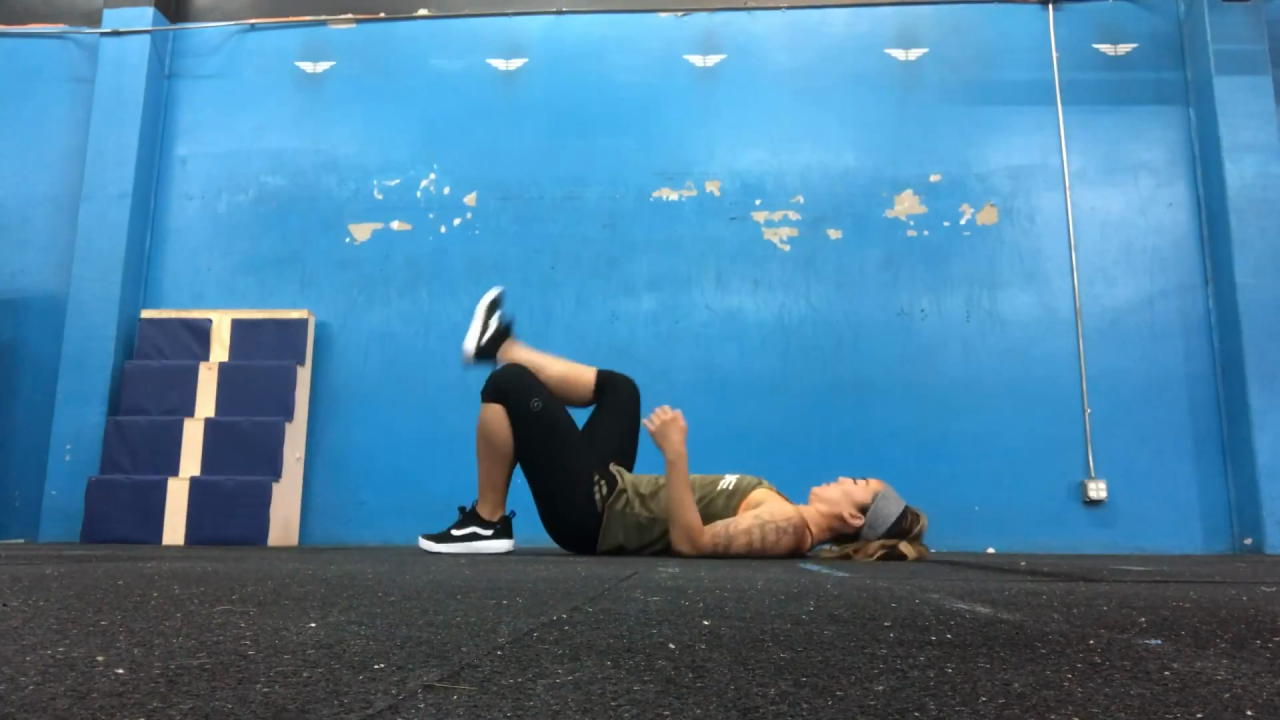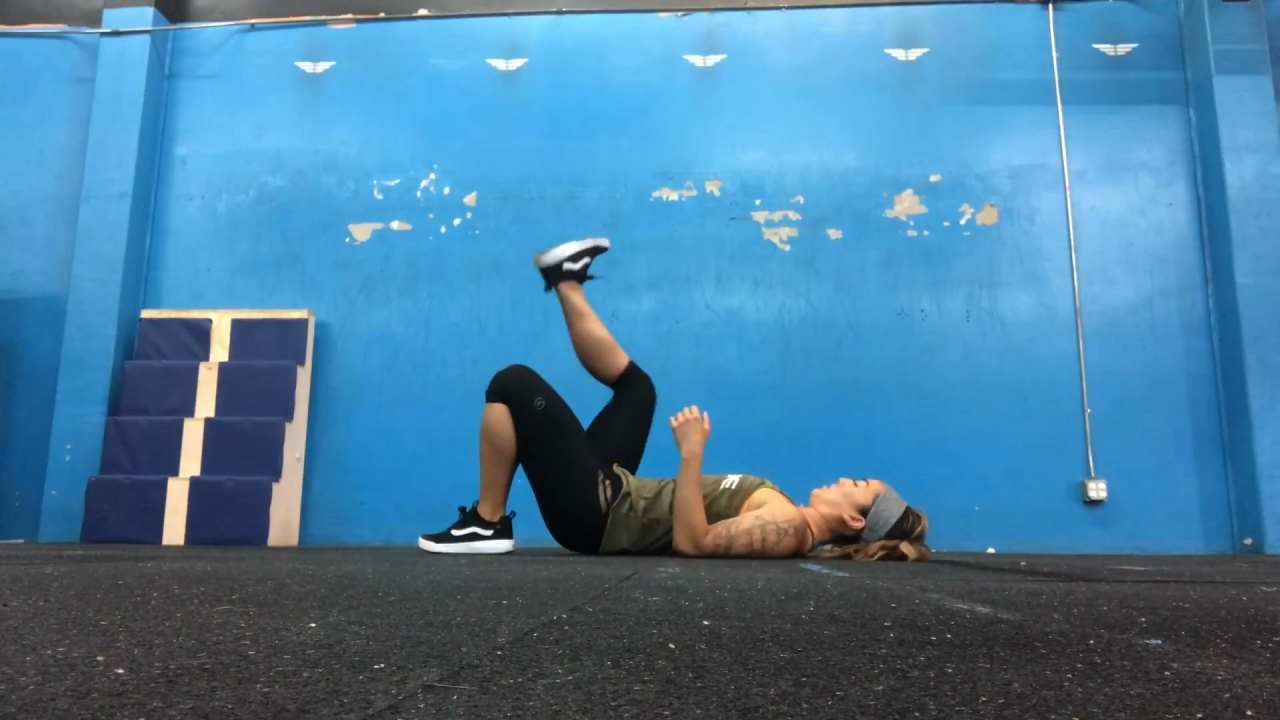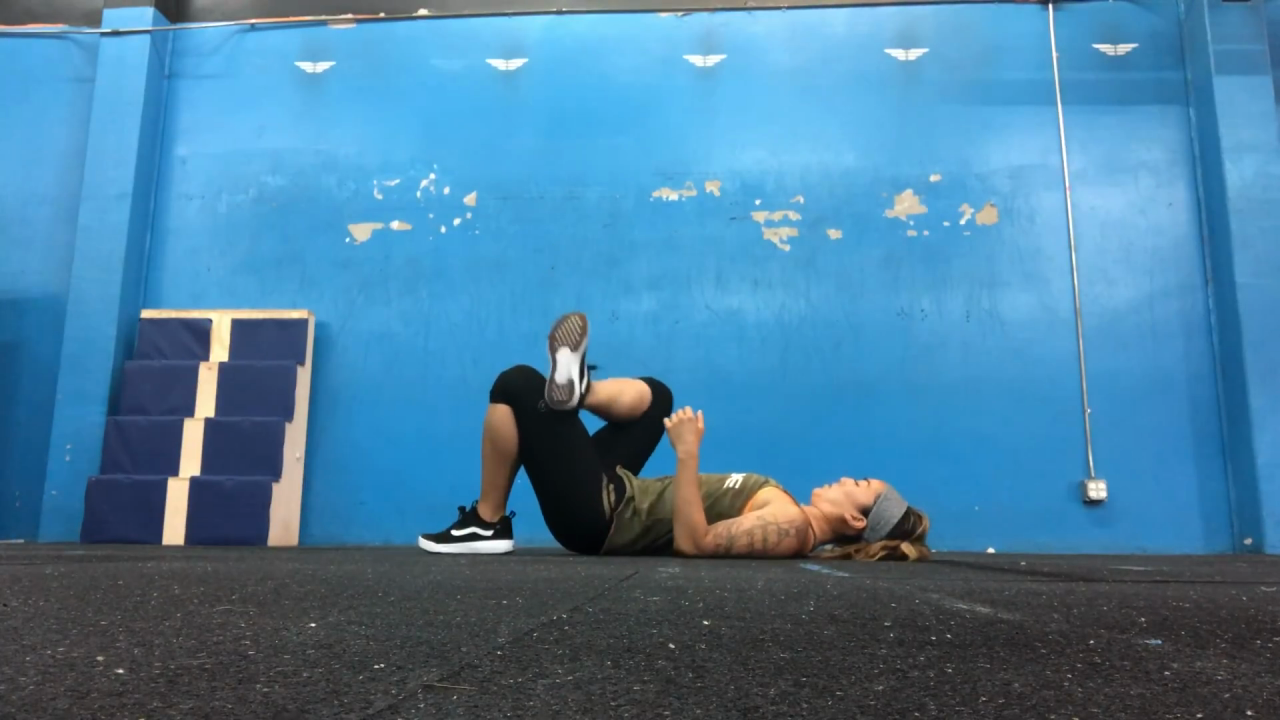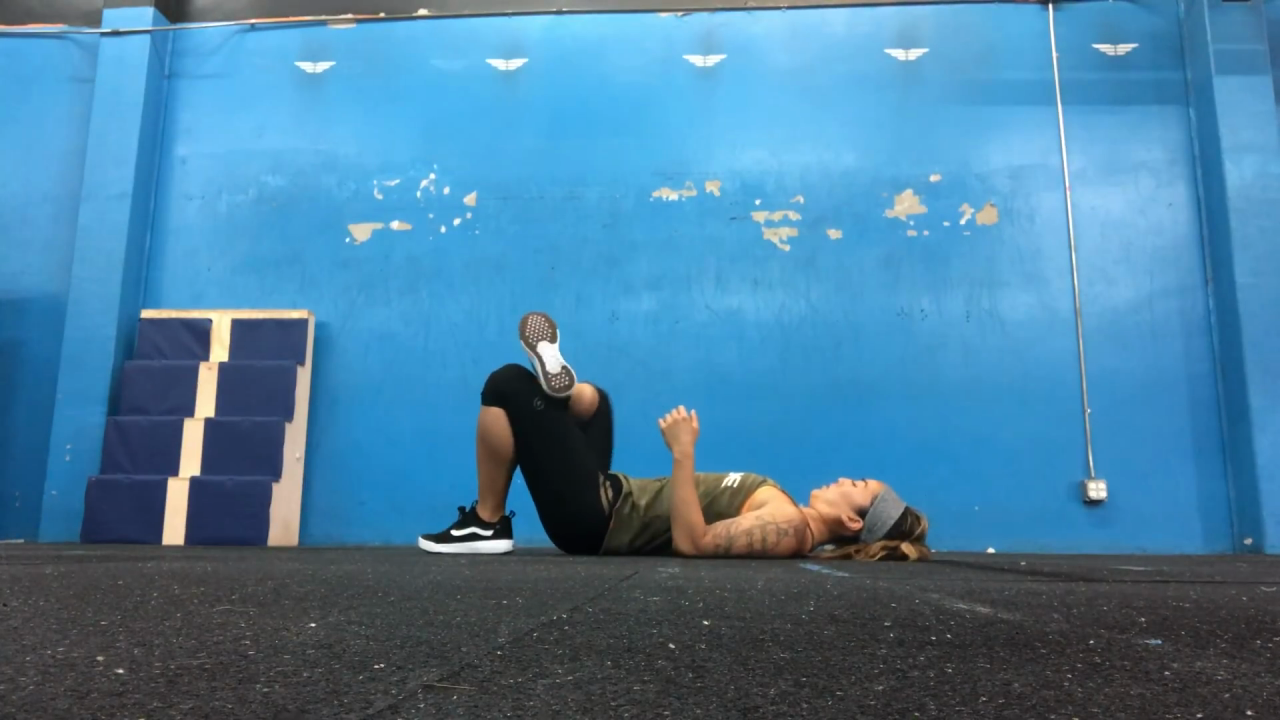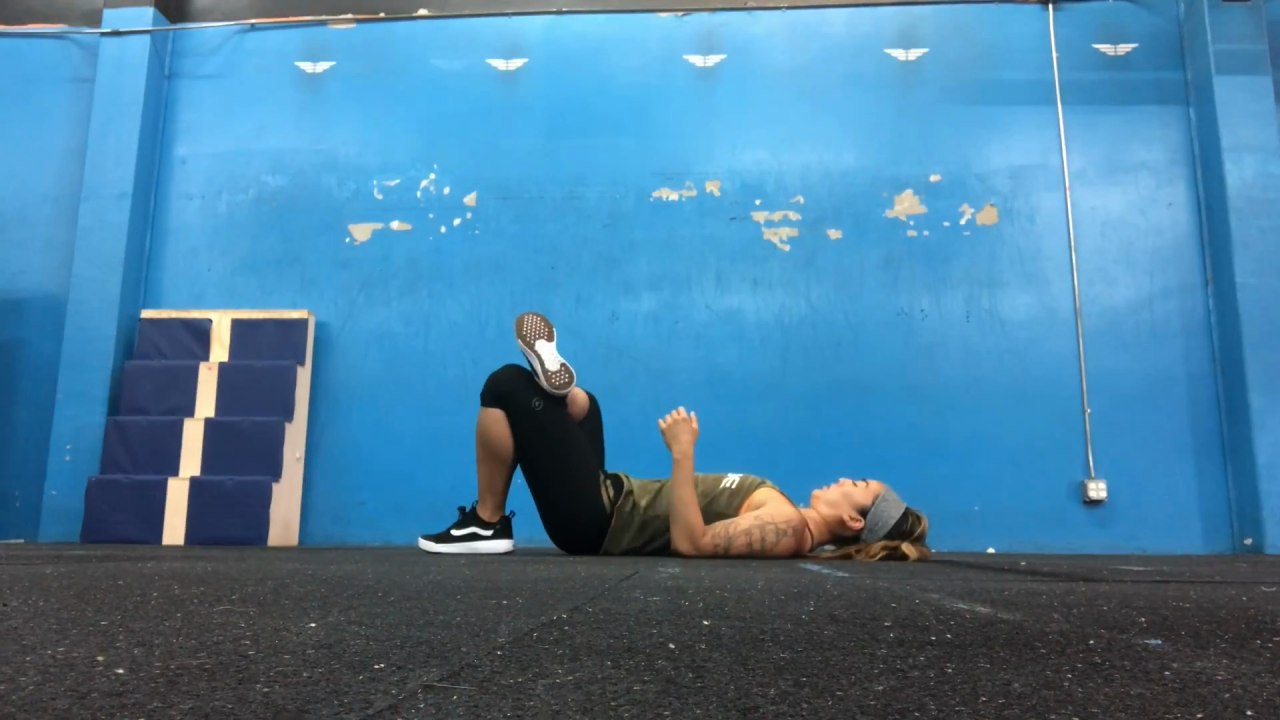
dt=0.4s
person 1, frame 1
left shoulder: (787, 531)
right shoulder: (793, 518)
left elbow: (688, 540)
left wrist: (674, 454)
left hip: (592, 514)
right hip: (609, 497)
left knee: (508, 385)
right knee: (617, 388)
left ankle: (486, 525)
right ankle: (498, 344)
person 1, frame 2
left shoulder: (788, 530)
right shoulder: (791, 518)
left elbow: (690, 540)
left wrist: (691, 453)
left hip: (592, 514)
right hip: (611, 497)
left knee: (513, 385)
right knee: (634, 384)
left ankle: (485, 524)
right ankle: (567, 283)
person 1, frame 3
left shoulder: (791, 529)
right shoulder: (792, 517)
left elbow: (692, 541)
left wrist: (687, 453)
left hip: (595, 517)
right hip: (612, 497)
left knee: (516, 384)
right knee: (654, 395)
left ankle: (485, 525)
right ankle: (574, 388)
person 1, frame 4
left shoulder: (789, 530)
right shoulder: (790, 520)
left elbow: (691, 541)
left wrist: (683, 453)
left hip: (591, 520)
right hip: (606, 505)
left knee: (508, 384)
left ankle: (486, 525)
right ankle: (559, 383)
person 1, frame 5
left shoulder: (788, 530)
right shoulder: (791, 521)
left elbow: (689, 541)
left wrist: (682, 452)
left hip: (592, 520)
right hip: (606, 505)
left knee: (506, 385)
left ankle: (486, 524)
right ankle: (556, 383)
